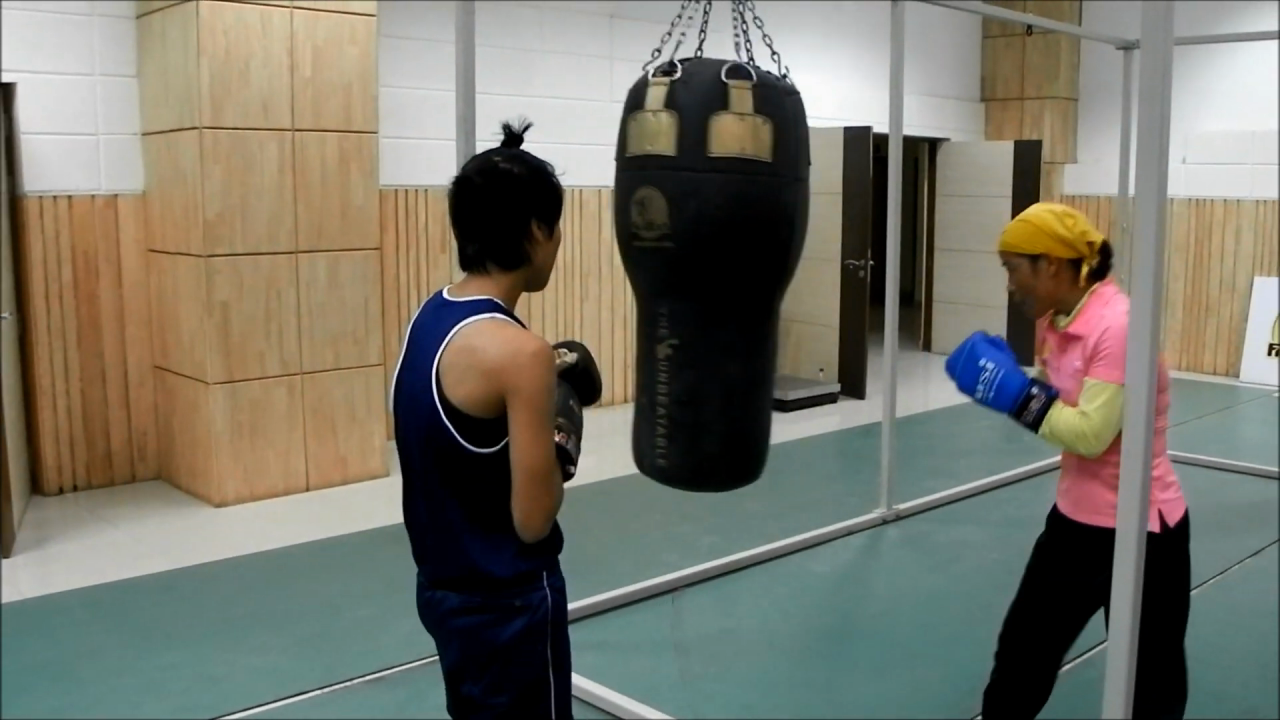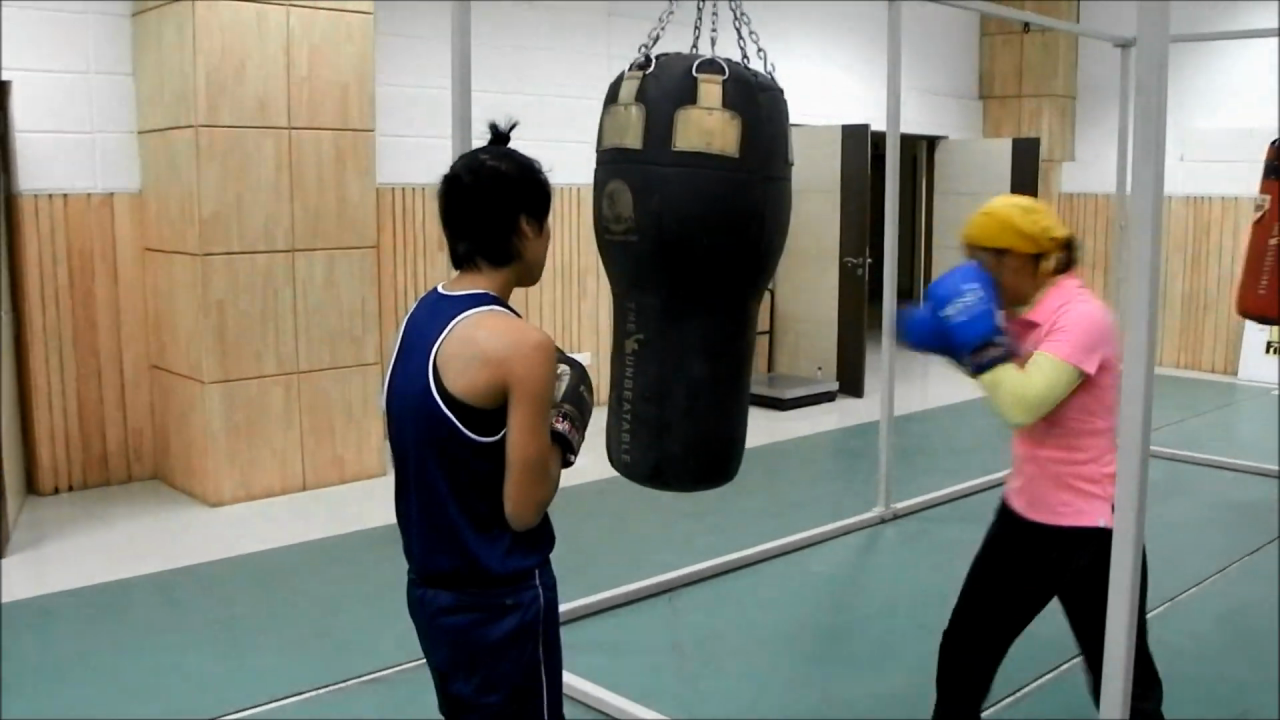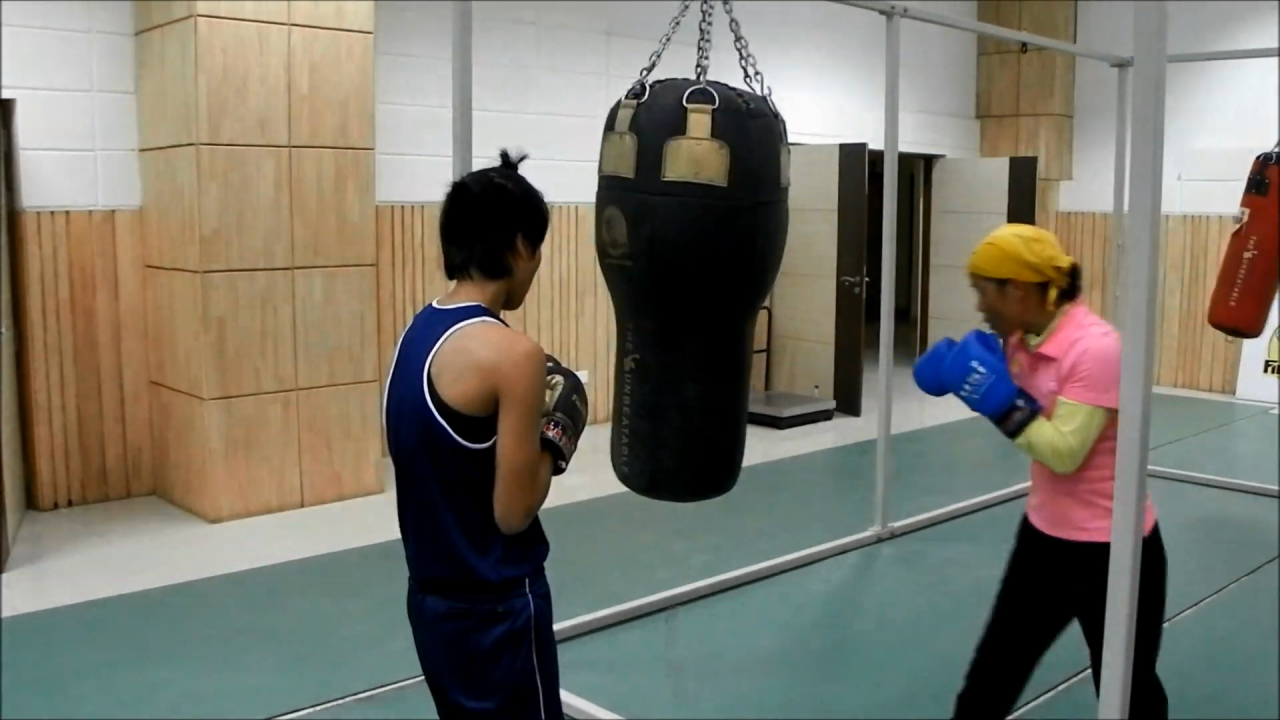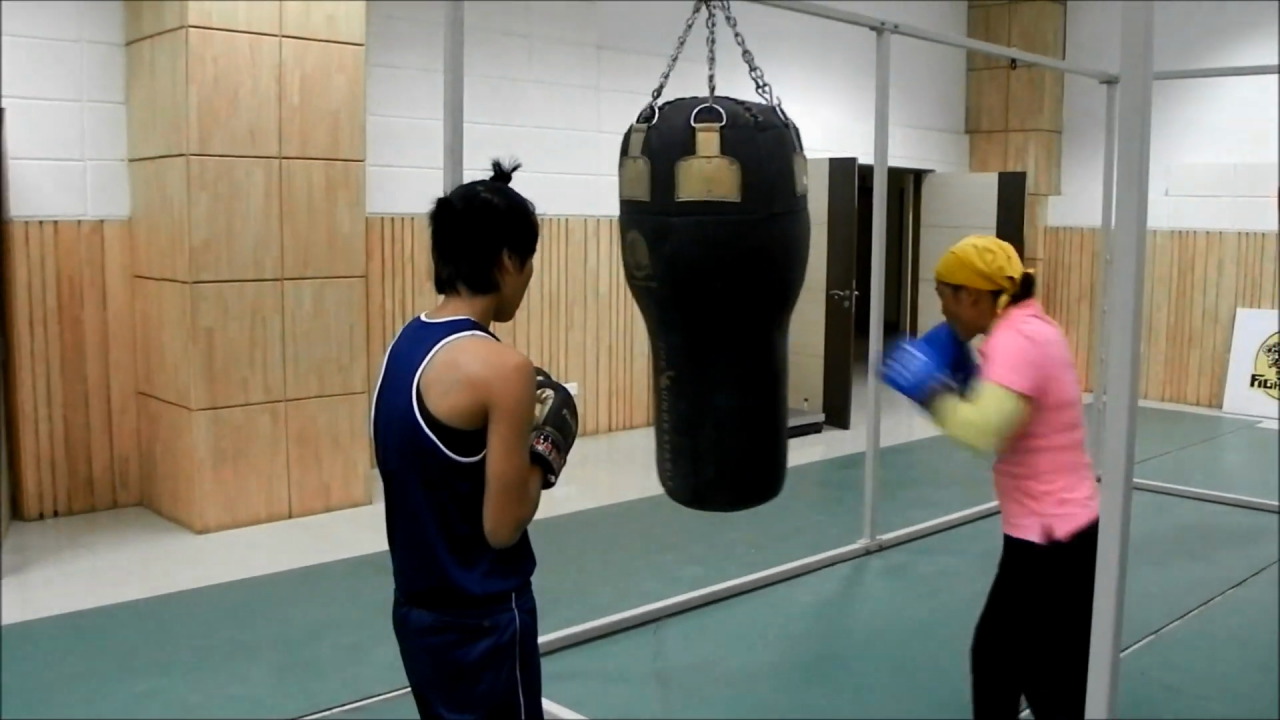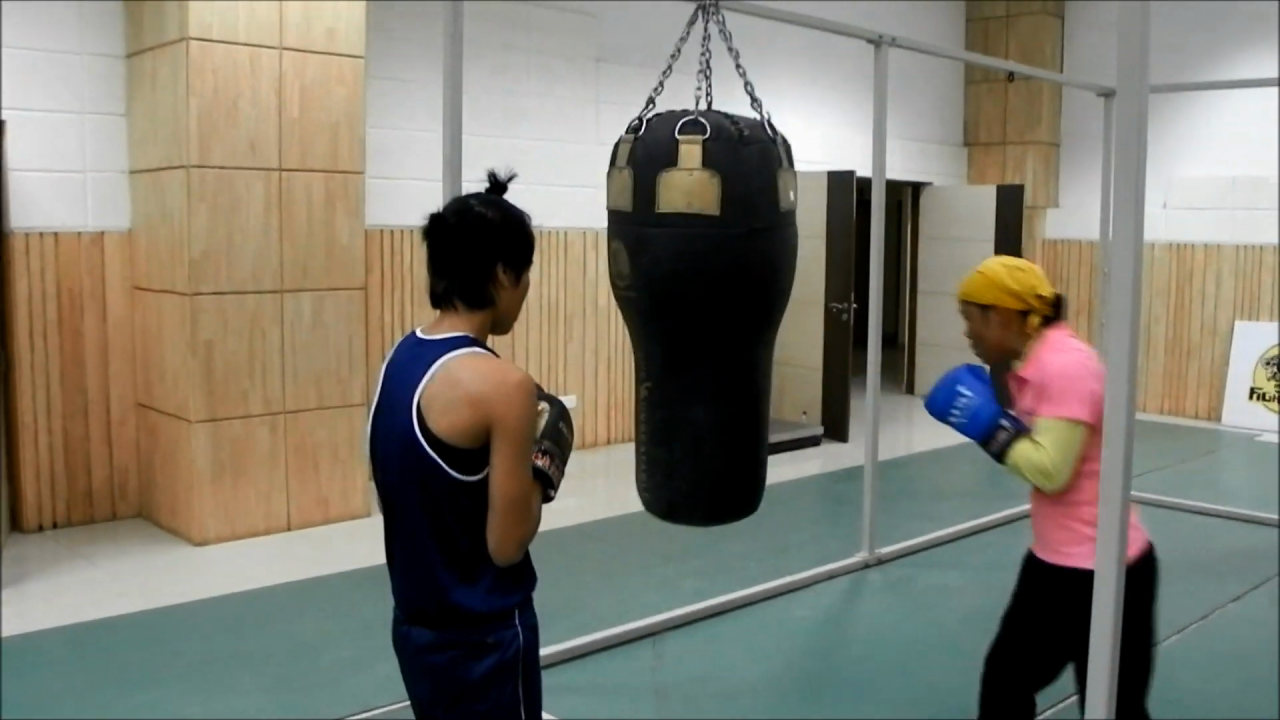
dt=0.5s
person 1, frame 1
left shoulder: (430, 316)
right shoulder: (517, 351)
right elbow: (533, 521)
right wrist: (561, 437)
left hip: (444, 584)
right hip: (506, 599)
person 1, frame 2
left shoulder: (423, 316)
right shoulder: (519, 345)
right elbow: (524, 508)
right wrist: (566, 425)
left hip: (434, 585)
right hip: (497, 599)
person 1, frame 3
left shoulder: (418, 331)
right shoulder: (511, 353)
right elbow: (513, 512)
right wrist: (557, 432)
left hip: (433, 595)
right hip: (495, 607)
person 1, frame 4
left shoulder: (406, 344)
right shoulder: (500, 369)
right elbow: (503, 526)
right wrist: (546, 450)
left hip: (419, 606)
right hip: (480, 619)
person 1, frame 5
left shoulder: (399, 362)
right shoulder: (501, 385)
right elbow: (507, 545)
right wrist: (545, 465)
left hip: (417, 624)
right hip: (481, 637)
person 2, frame 1
left shoulder: (1119, 326)
right shoulder: (1053, 323)
left elbow: (1091, 436)
left wrist: (1015, 393)
right wrist: (1001, 379)
left hip: (1140, 536)
right hip: (1074, 520)
right knee: (1022, 649)
person 2, frame 2
left shoulder: (1080, 316)
right shoulder: (1021, 312)
left elbow: (1022, 405)
left wrist: (981, 342)
right wrist: (943, 339)
left hip: (1088, 527)
right hip: (1027, 517)
right knee: (964, 645)
person 2, frame 3
left shoulder: (1095, 347)
right shoulder: (1020, 340)
left elbow: (1062, 452)
right elbow: (1020, 412)
left wrist: (998, 399)
right wrist: (958, 373)
left hip: (1111, 548)
right hip: (1045, 533)
right knee: (996, 660)
person 2, frame 4
left shoulder: (1019, 340)
right shoulder: (1026, 332)
left elbow: (982, 433)
right elbow: (995, 414)
left wrist: (931, 388)
right wrist: (959, 362)
left hip: (1058, 540)
right hip: (1037, 533)
right knee: (994, 654)
person 2, frame 5
left shoulder: (1066, 365)
right shoulder: (1035, 363)
left elbow: (1051, 471)
left wrist: (987, 424)
right wrist: (989, 418)
left hip: (1100, 571)
right hip: (1054, 561)
right knee: (1004, 678)
